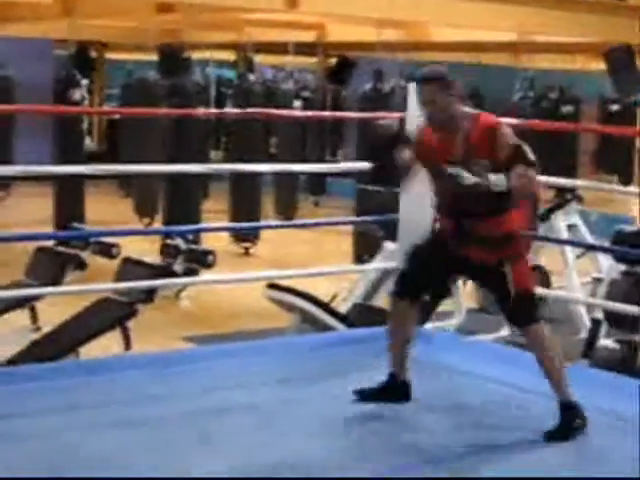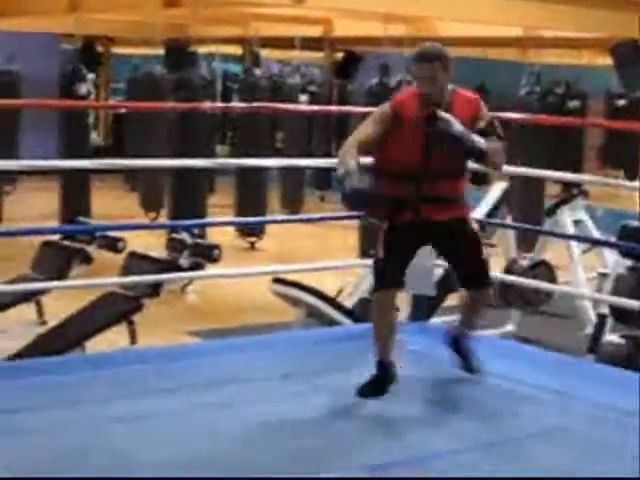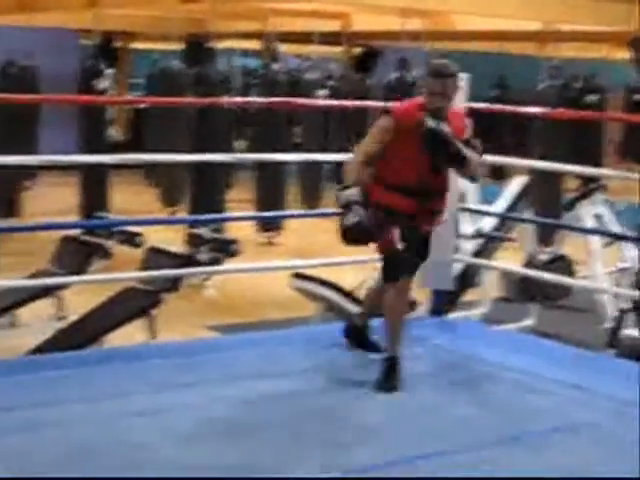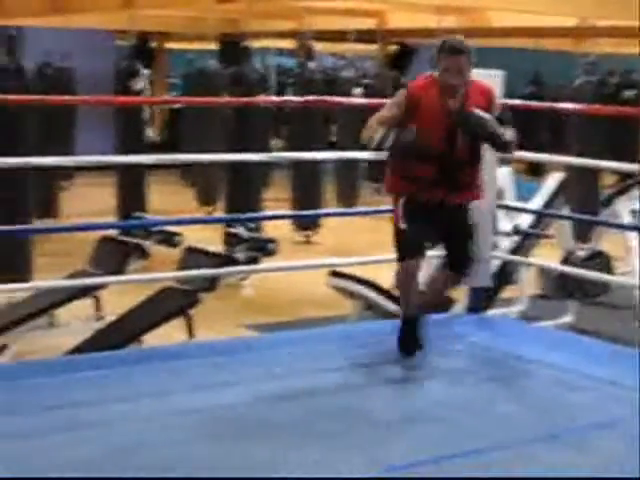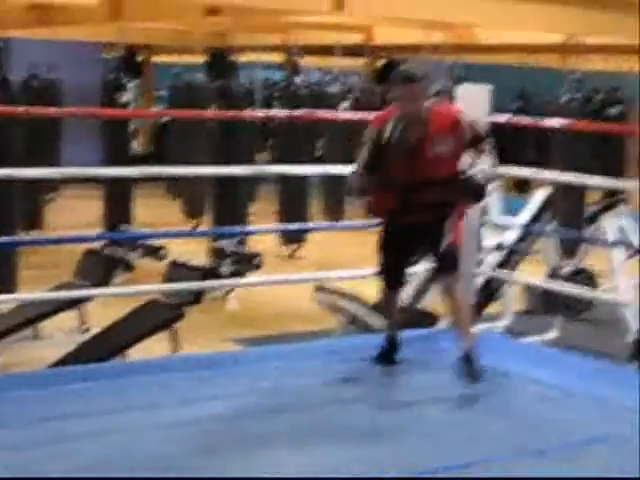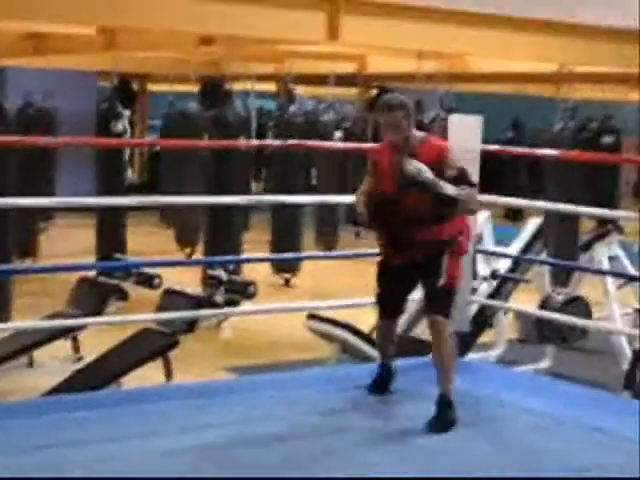
dt=0.2s
person 1, frame 1
left shoulder: (493, 132)
right shoulder: (428, 136)
left elbow: (527, 183)
left wrist: (482, 185)
right wrist: (392, 155)
left hip: (497, 242)
right hip: (454, 234)
left knee: (527, 322)
right knee: (403, 296)
left ankle: (569, 407)
right ankle: (398, 383)
person 1, frame 2
left shoulder: (470, 105)
right shoulder: (397, 107)
left elbow: (498, 159)
right elbow: (354, 143)
left wrist: (464, 140)
right wrist: (350, 176)
left hip: (449, 210)
right hip: (401, 209)
left knee: (479, 285)
right knee: (384, 288)
left ankle: (459, 337)
right ankle: (384, 368)
person 1, frame 3
left shoulder: (459, 123)
right shoulder: (398, 118)
left elbow: (475, 171)
right elbow: (359, 159)
left wrist: (452, 146)
right wrist: (351, 205)
left hip: (423, 214)
right hip: (389, 211)
left knee: (396, 278)
right knee: (399, 276)
left ankle: (356, 327)
right ankle: (392, 362)
person 1, frame 4
left shoulder: (483, 95)
right shoulder: (415, 94)
left elbow: (507, 144)
right elbow: (371, 129)
left wrist: (489, 129)
right wrist: (391, 140)
left hip: (457, 195)
right hip: (415, 191)
left knee: (459, 266)
right knee: (409, 259)
left ankle: (418, 311)
right ankle: (409, 320)
person 1, frame 5
left shoulder: (451, 120)
right shoulder: (381, 125)
right elbow: (360, 181)
left wrist: (477, 178)
right wrist: (377, 153)
left hip: (440, 210)
right hip: (398, 213)
left knee: (449, 279)
right knee: (391, 283)
left ankle: (467, 354)
right ankle: (392, 340)
person 1, frame 6
left shoulder: (439, 153)
right shoulder: (379, 156)
left elbow: (470, 201)
right elbow: (364, 196)
left wrist: (432, 184)
right wrist: (370, 211)
left hip: (441, 247)
right hip: (398, 247)
left knee: (437, 317)
right knee: (387, 313)
left ankle: (446, 400)
right ankle: (385, 369)
